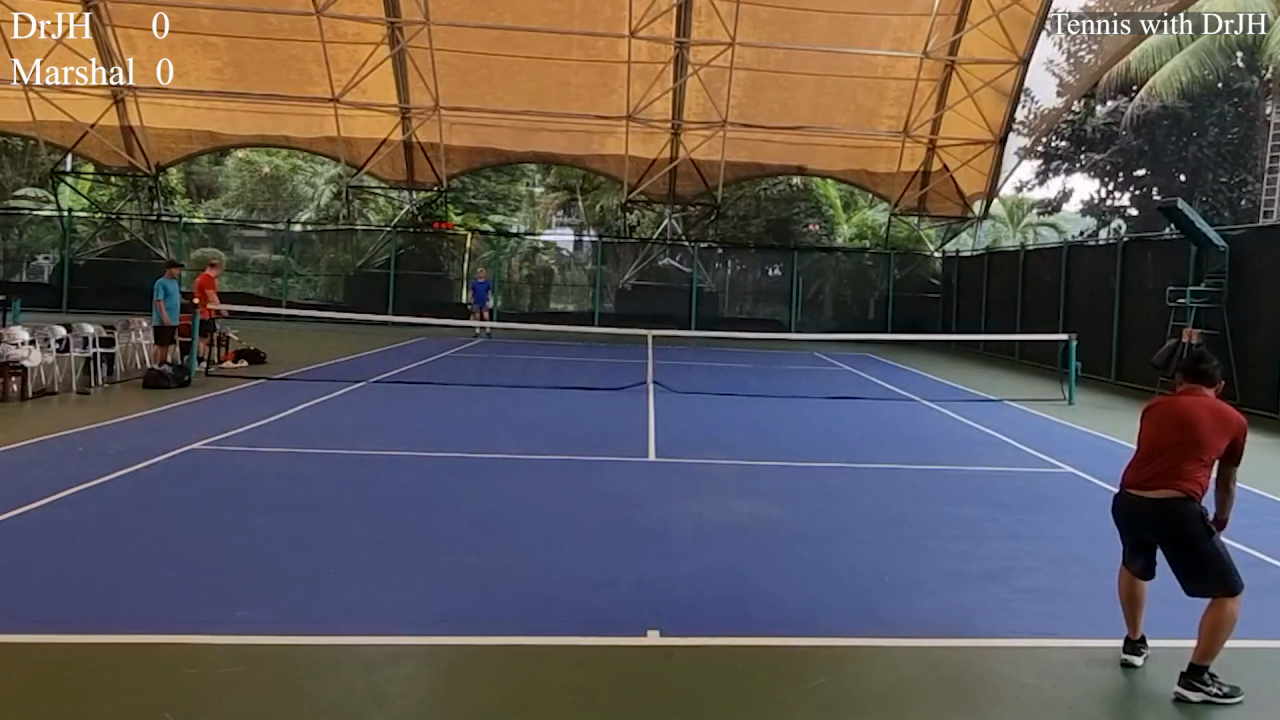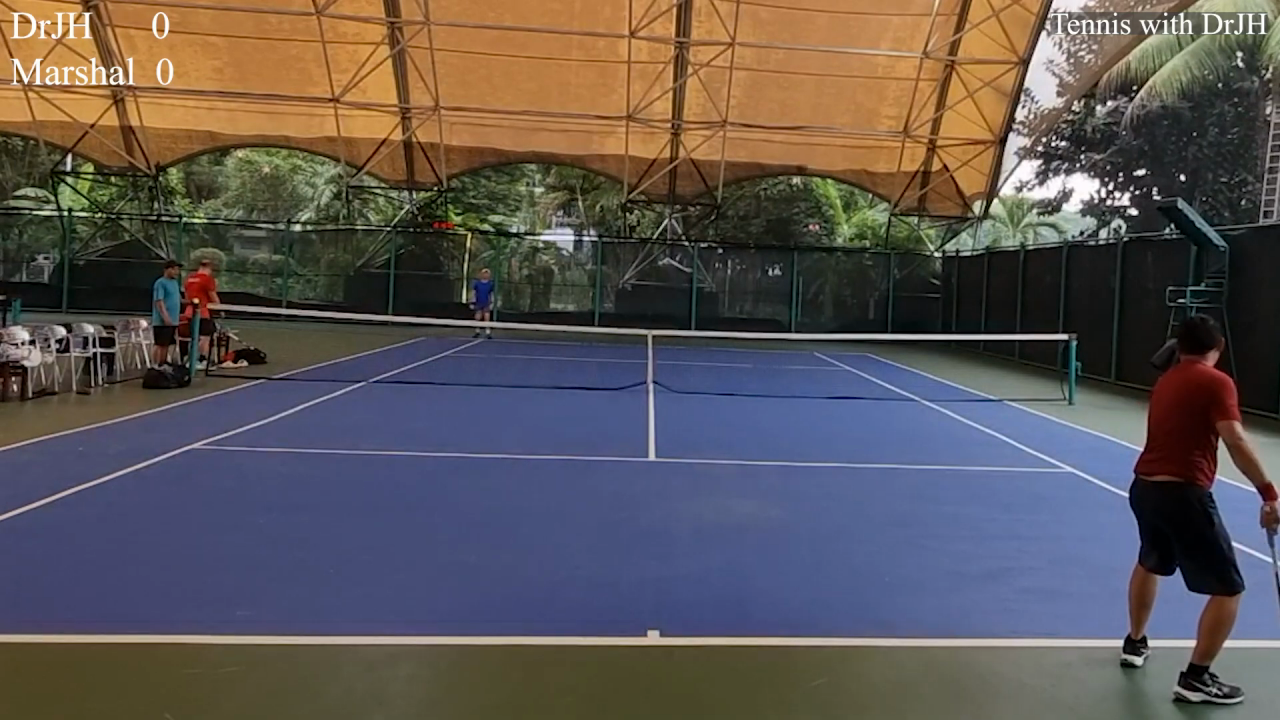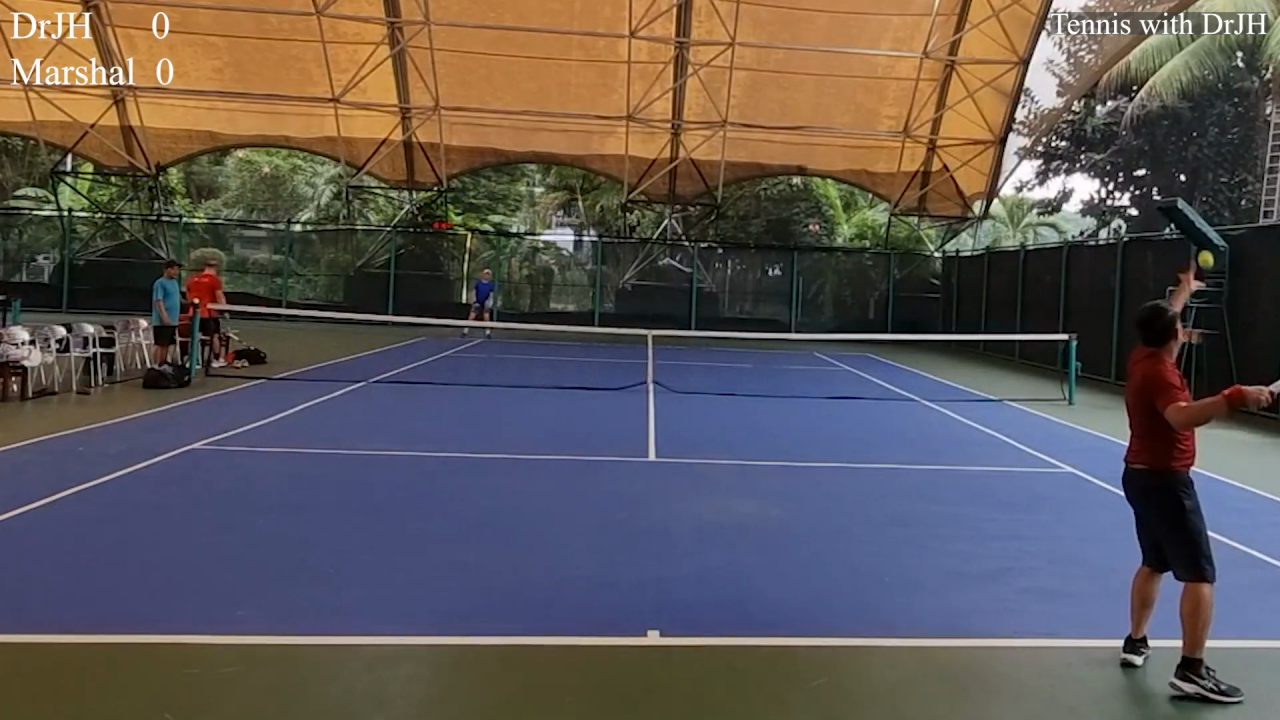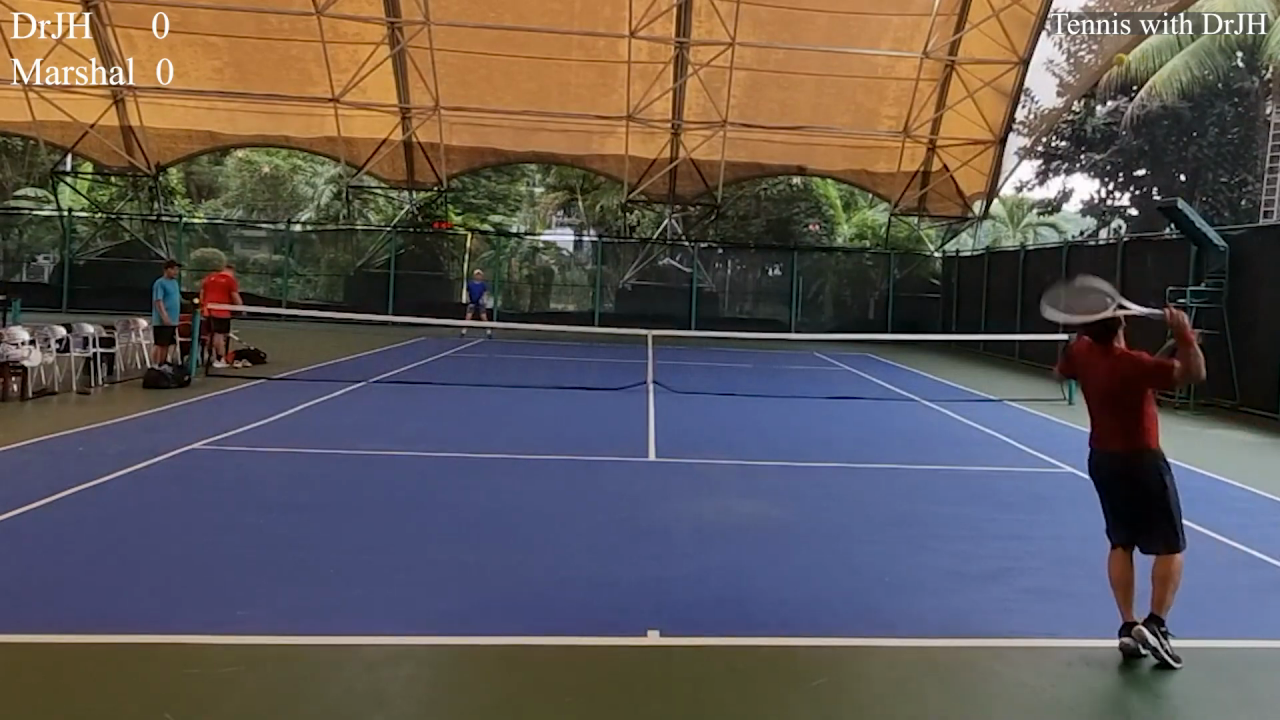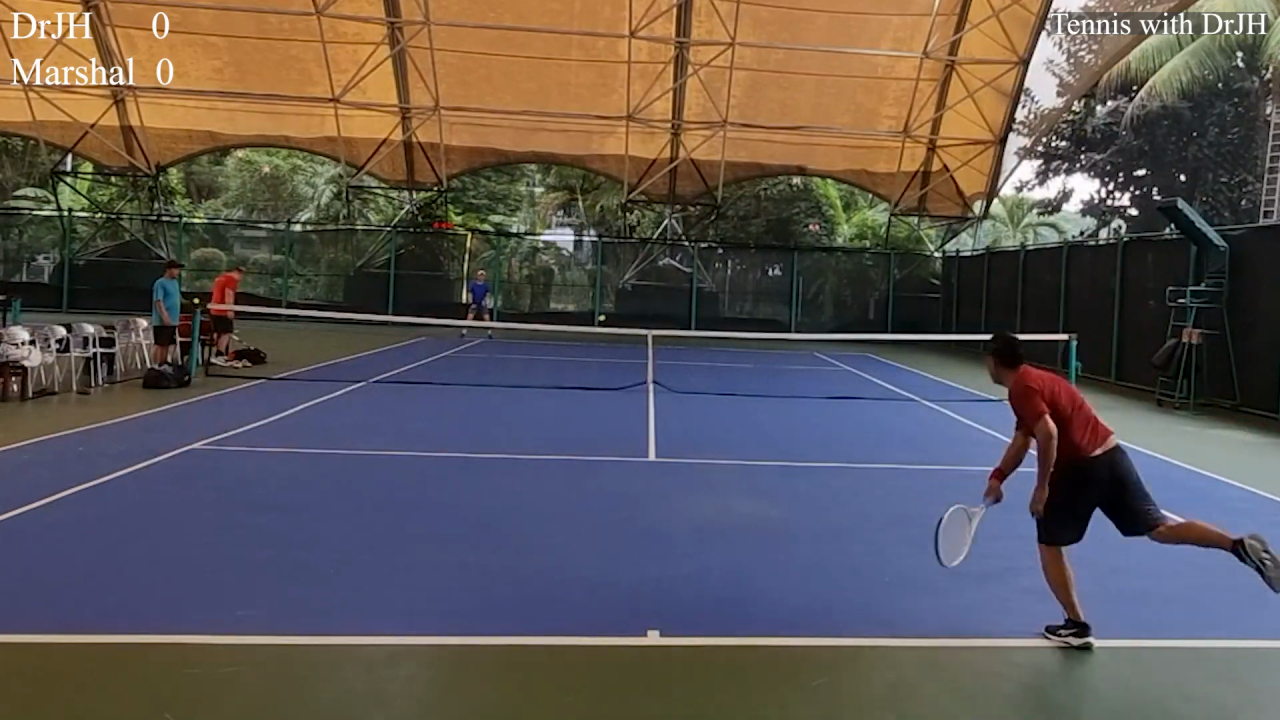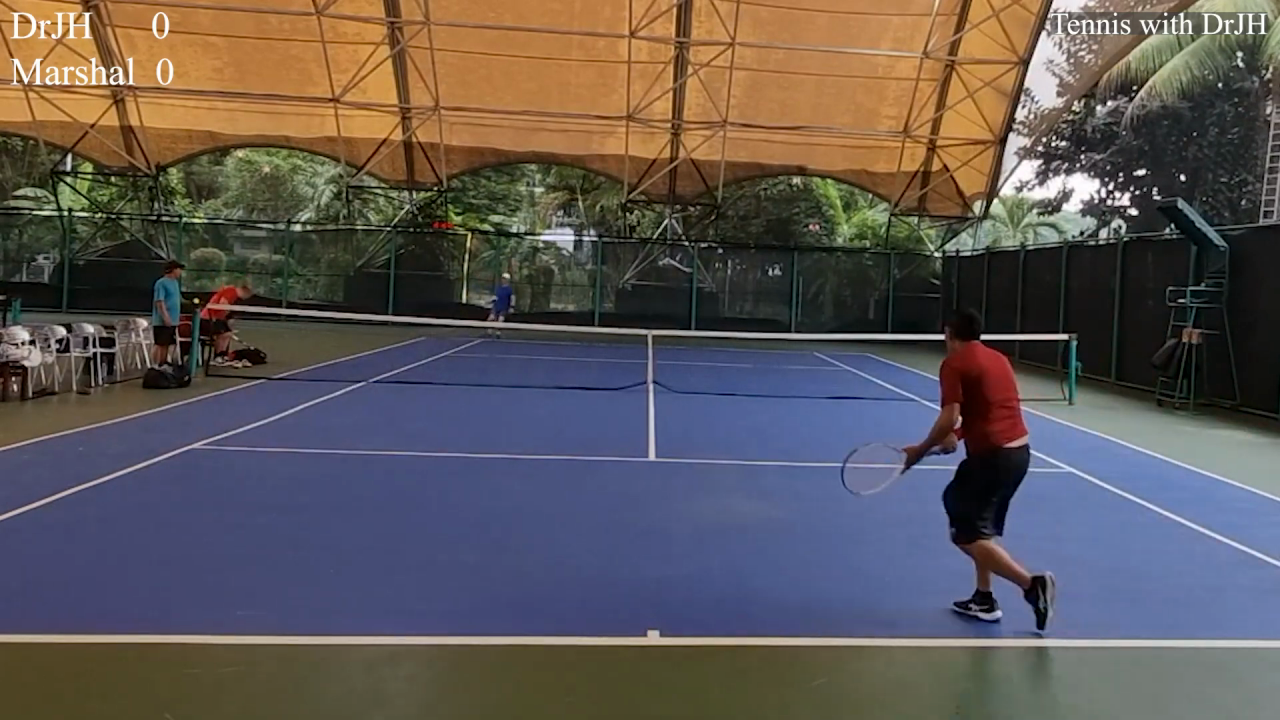
dt=0.5s
person 1, frame 1
left shoulder: (1154, 408)
right shoulder: (1232, 420)
right elbow: (1226, 483)
right wrist: (1219, 522)
left hip: (1128, 502)
right hip: (1176, 509)
left knee: (1133, 567)
right knee: (1229, 592)
left ankle: (1134, 643)
right ankle: (1195, 678)
person 1, frame 2
left shoulder: (1165, 382)
right shoulder: (1216, 383)
right elbow: (1235, 441)
left hip: (1144, 488)
right hip: (1183, 495)
left knee: (1149, 565)
right knee: (1228, 589)
left ankle: (1135, 643)
right ankle: (1195, 678)
person 1, frame 3
left shoulder: (1142, 355)
right shoulder: (1160, 371)
left elbow: (1157, 324)
right elbow: (1182, 415)
left wrist: (1183, 291)
right wrist: (1235, 397)
left hip: (1141, 477)
right hip: (1165, 483)
left knee: (1153, 564)
right knee: (1200, 576)
left ankle: (1135, 642)
right ankle: (1192, 670)
person 1, frame 4
left shoulder: (1081, 351)
right shoulder: (1131, 364)
left elbow: (1061, 369)
right elbow: (1194, 371)
right wrist: (1183, 334)
left hip: (1103, 460)
right hip: (1135, 472)
left knee: (1121, 544)
right knee: (1170, 548)
left ankle: (1129, 626)
right ankle: (1155, 625)
person 1, frame 5
left shoulder: (1024, 388)
right shoulder: (1040, 378)
left elbow: (1048, 434)
right elbow: (1022, 440)
left wrist: (1042, 490)
right wrist: (998, 476)
left hip: (1084, 467)
right hip: (1113, 458)
left knee: (1049, 544)
right knee: (1160, 525)
left ankle: (1075, 627)
right ankle: (1244, 546)
person 1, frame 6
left shoulder: (954, 363)
right shoulder: (998, 360)
left elbow: (949, 417)
left wrist: (920, 450)
right wrist: (959, 433)
left hip: (992, 456)
right hip: (1019, 451)
left knee: (969, 536)
right knee: (978, 525)
left ankle: (1033, 584)
right ankle: (983, 599)
